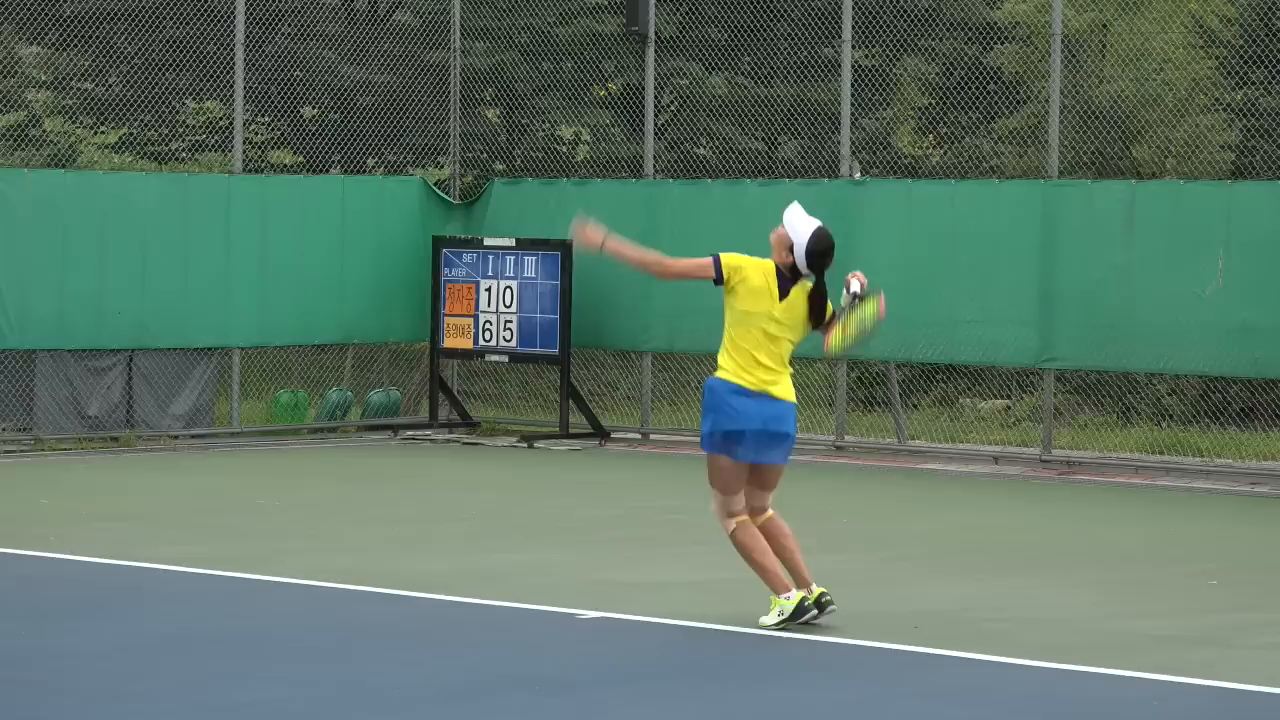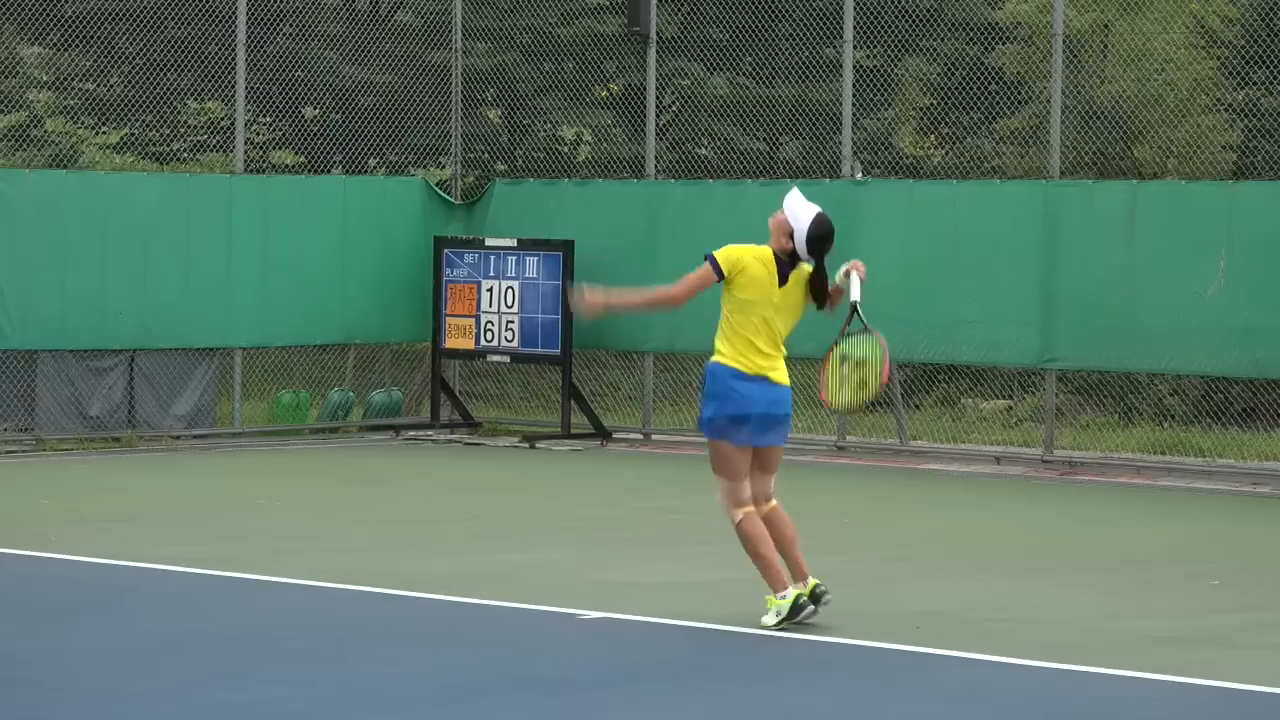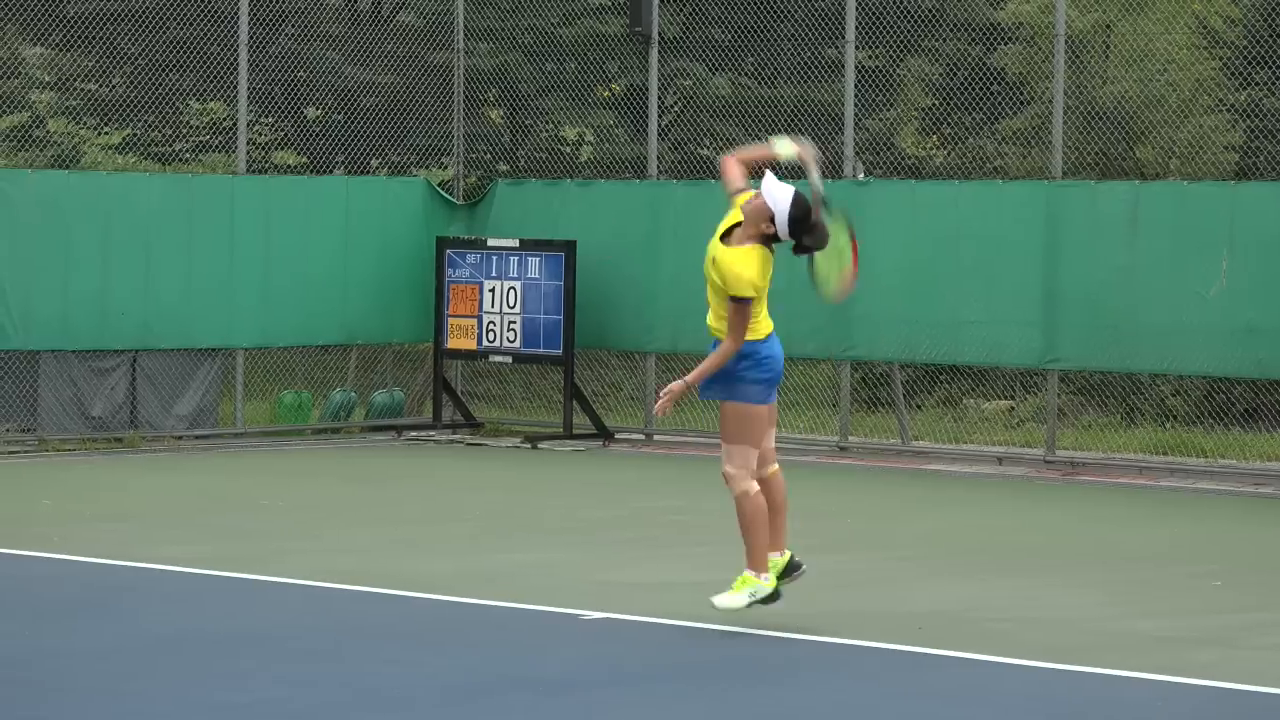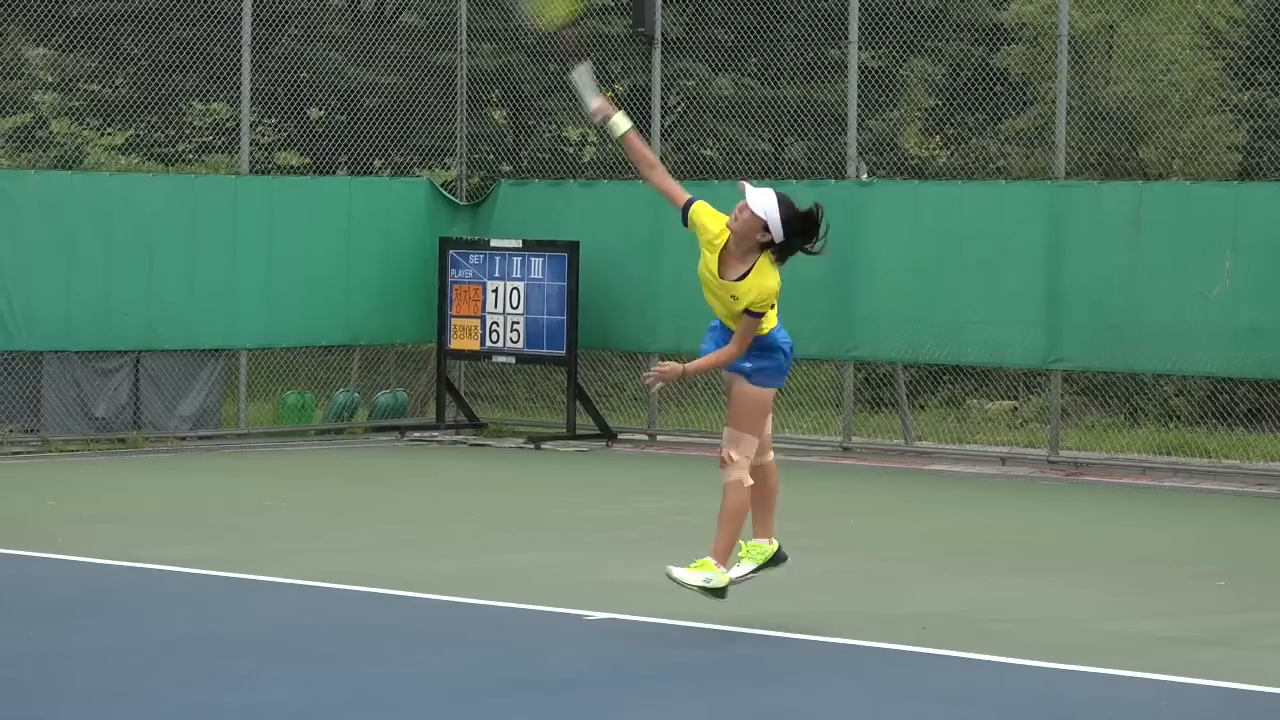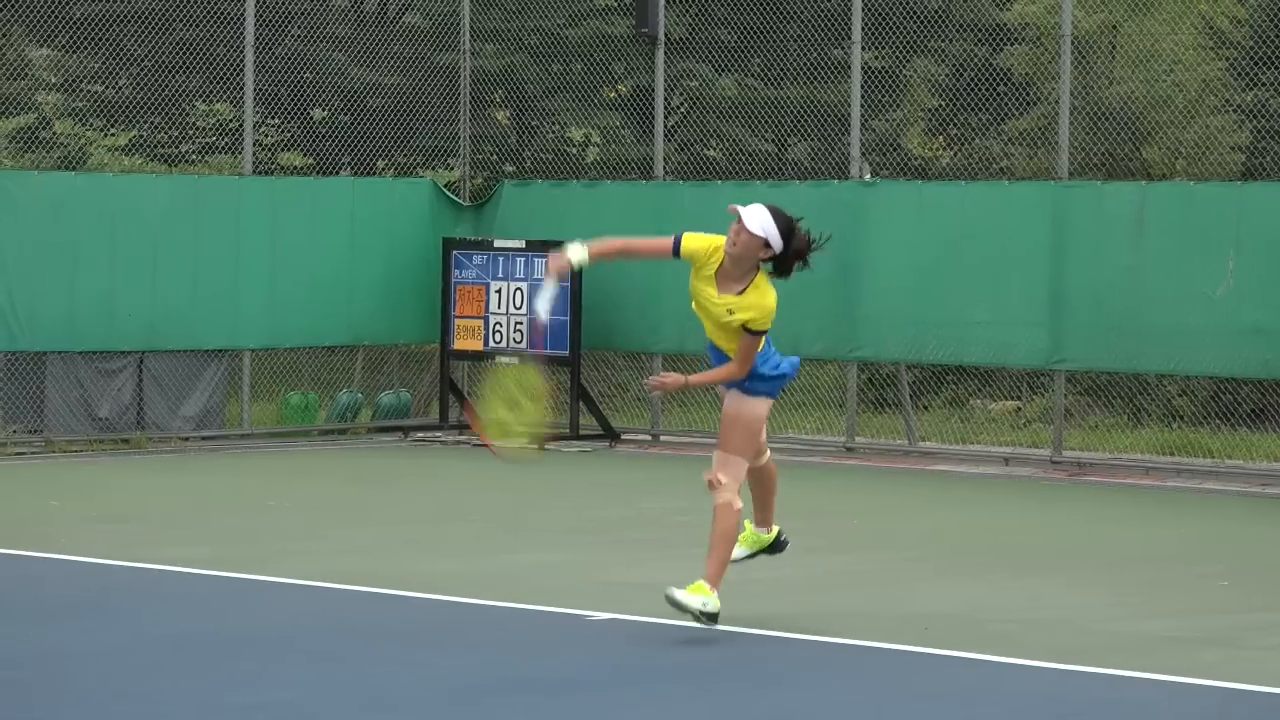
dt=0.1s
person 1, frame 1
left shoulder: (742, 269)
right shoulder: (810, 297)
left elbow: (667, 269)
left wrist: (605, 242)
right wrist: (854, 295)
left hip: (733, 403)
right hip: (779, 412)
left knee: (732, 515)
right knee: (760, 510)
left ankle: (788, 597)
right ankle: (810, 591)
person 1, frame 2
left shoulder: (740, 259)
right shoulder: (808, 277)
left elbow: (673, 296)
right elbow: (831, 299)
left wrist: (607, 301)
right wrist: (847, 275)
left hip: (734, 387)
right hip: (776, 394)
left knee: (738, 505)
right knee: (763, 499)
left ankle: (785, 594)
right ankle: (806, 586)
person 1, frame 3
left shoulder: (735, 263)
right shoulder: (743, 213)
left elbow: (735, 343)
right elbow: (731, 161)
left wrist: (685, 384)
right wrist: (784, 148)
left hip: (749, 360)
right hip: (763, 349)
left knee: (739, 470)
right knee: (764, 461)
left ankle: (757, 577)
right ankle: (779, 557)
person 1, frame 4
left shoulder: (764, 283)
right shoulder: (714, 227)
left elbow: (737, 350)
right elbow: (656, 176)
left wrist: (682, 371)
right wrist: (618, 123)
left hip: (758, 352)
right hip: (730, 333)
left knee: (734, 458)
right knee: (756, 448)
left ankle: (715, 569)
right ankle: (765, 544)
person 1, frame 5
left shoulder: (761, 300)
right shoulder: (705, 249)
left elbow: (741, 369)
right elbow: (633, 246)
left wrist: (684, 382)
right wrist: (576, 253)
left hip: (753, 372)
right hip: (721, 359)
left knee: (723, 481)
right knee: (751, 449)
left ankle: (706, 595)
right ankle: (765, 532)
